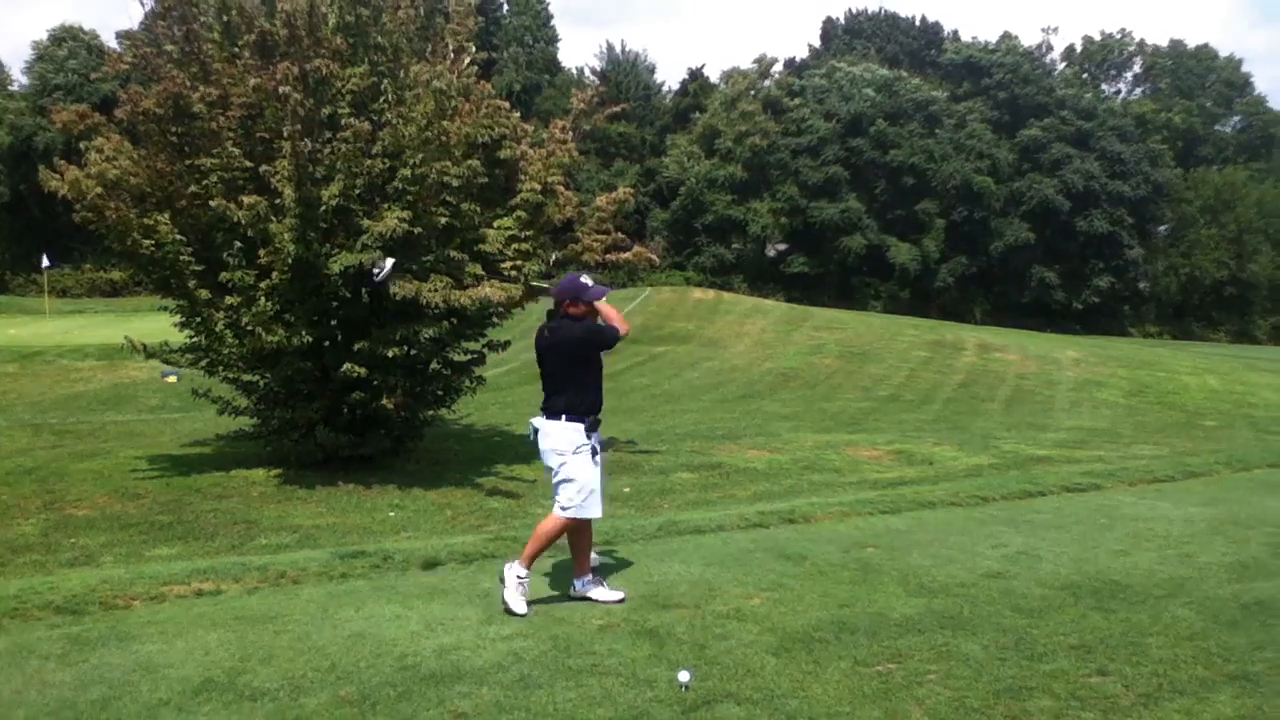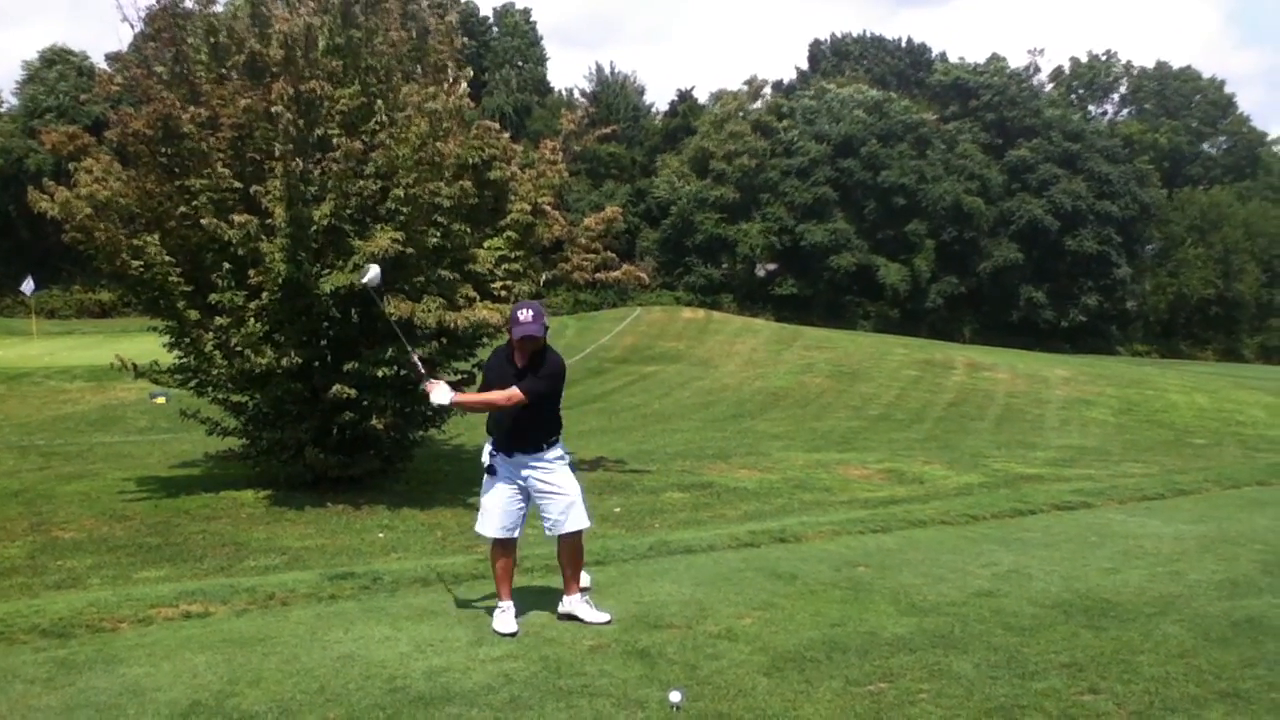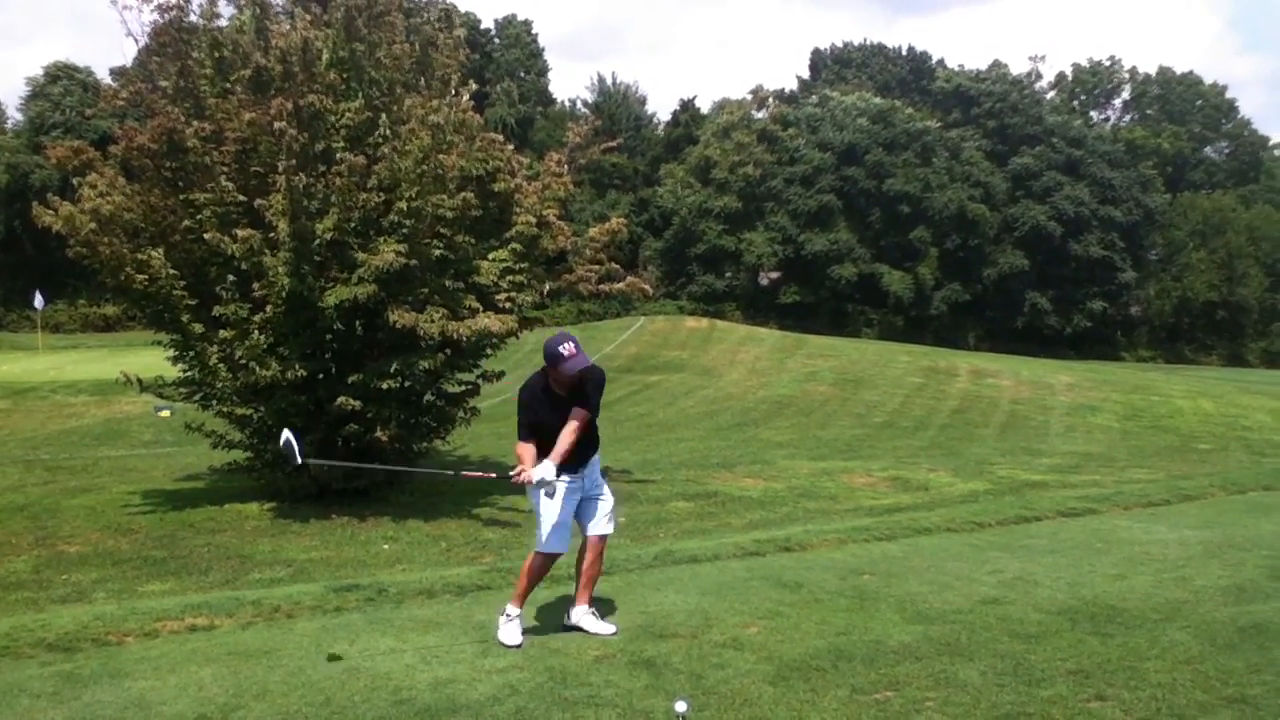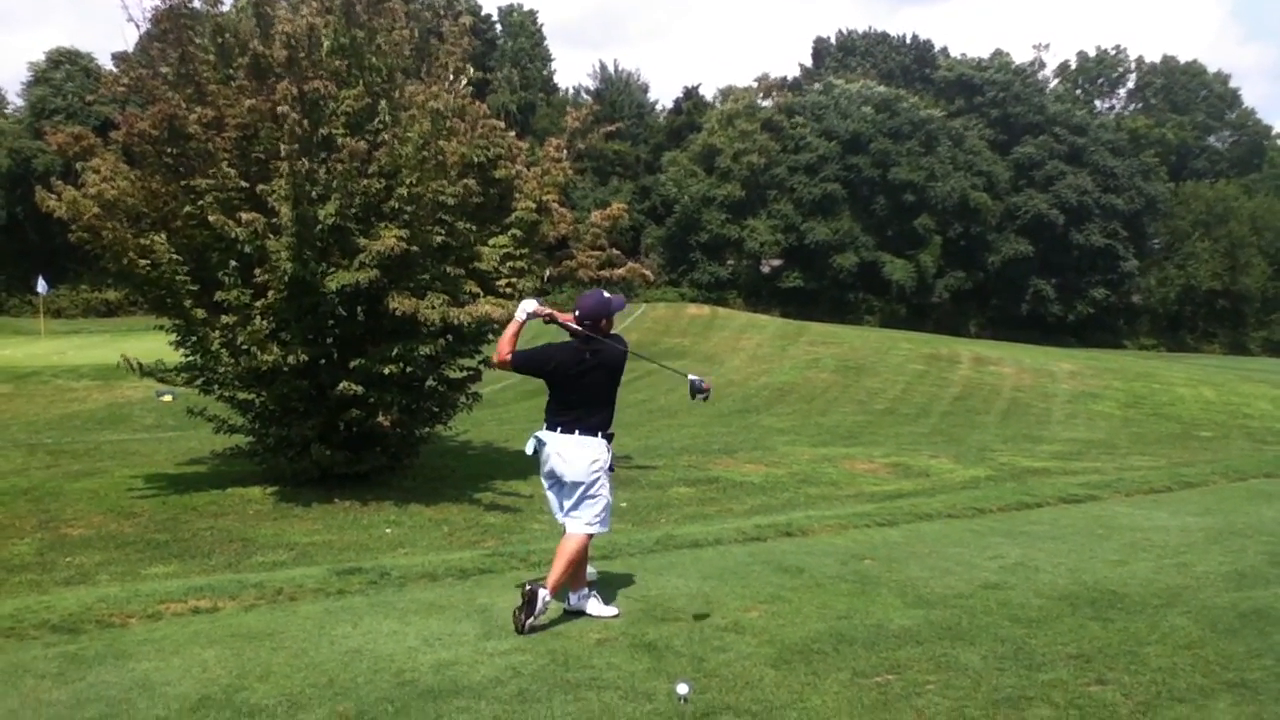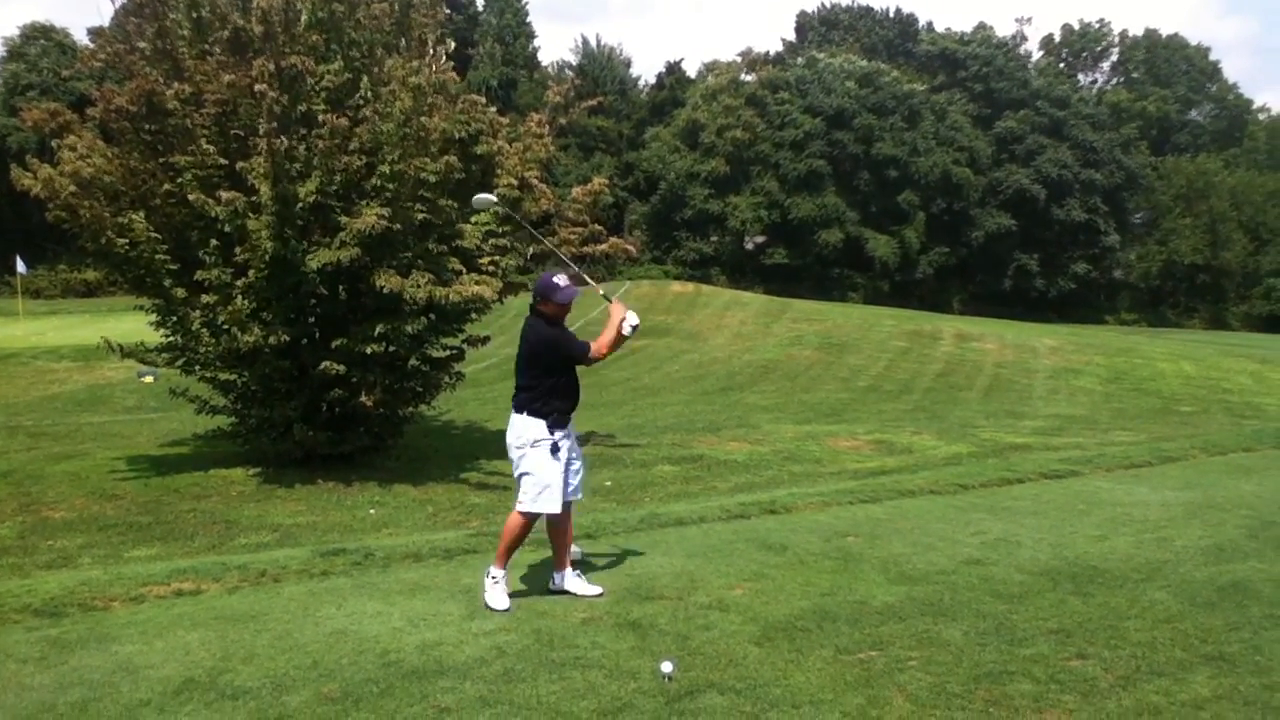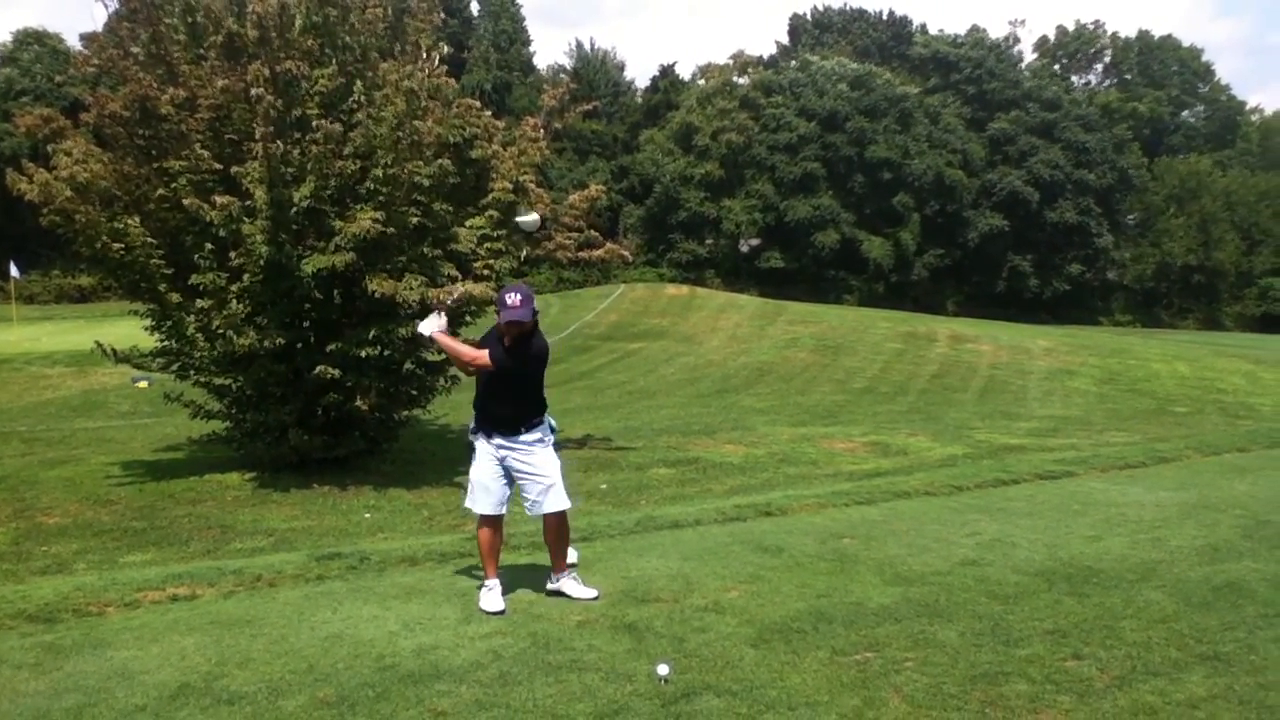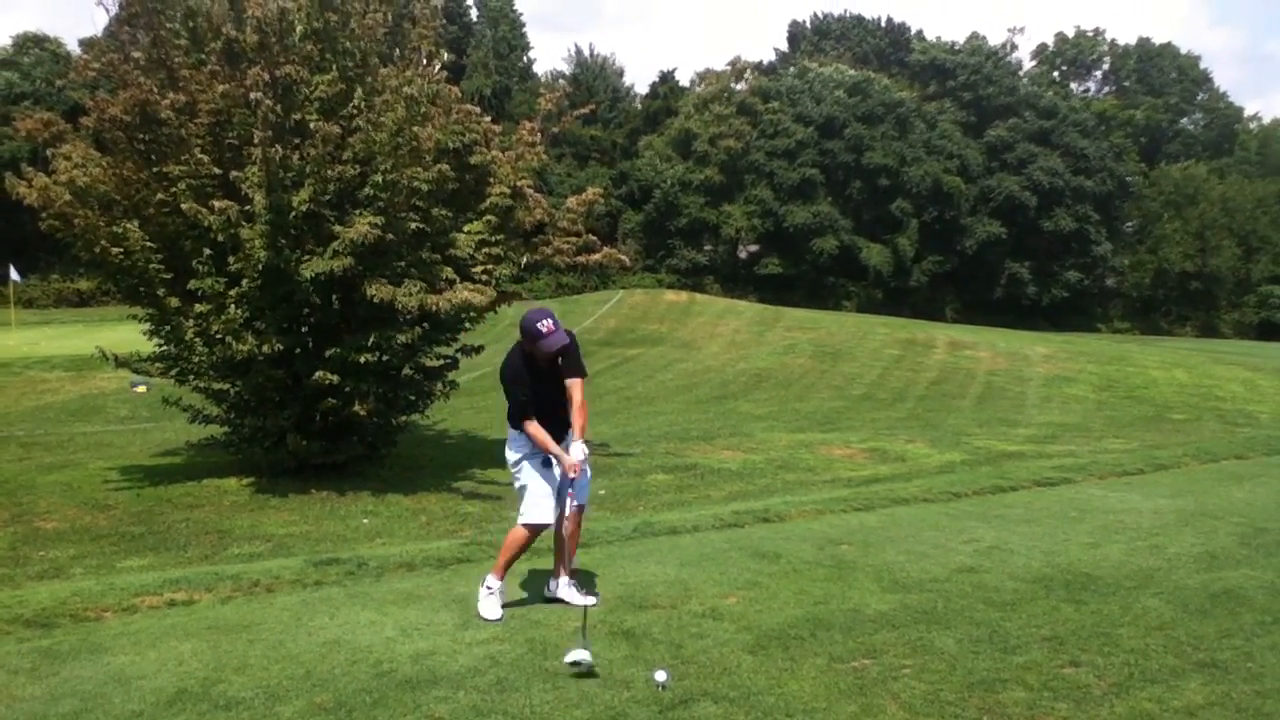
dt=0.7s
person 1, frame 1
left shoulder: (545, 333)
right shoulder: (581, 333)
right elbow: (621, 328)
left wrist: (589, 306)
right wrist: (601, 305)
left hip: (557, 427)
right hip: (573, 432)
left knee: (581, 507)
right knee: (572, 508)
left ankle: (583, 579)
right ankle: (519, 569)
person 1, frame 2
left shoulder: (552, 365)
right shoulder: (499, 356)
left elbow: (511, 398)
right elbow: (483, 399)
left wrist: (455, 398)
right wrist: (451, 396)
left hip: (545, 459)
right hip: (503, 459)
left knee: (570, 528)
right knee: (502, 535)
left ankle: (573, 599)
right ankle: (505, 605)
person 1, frame 3
left shoulder: (593, 377)
right shoulder: (532, 393)
left elbow: (574, 426)
right elbow: (526, 441)
left wrist: (551, 463)
right wrist: (532, 469)
left hip: (586, 467)
right hip: (555, 476)
left knee: (596, 538)
right knee: (550, 547)
left ankle: (580, 610)
right ankle: (512, 613)
person 1, frame 4
left shoulder: (556, 354)
right shoulder: (615, 351)
left elbow: (501, 358)
right elbow: (592, 333)
left wrist: (520, 316)
right wrist: (552, 315)
left hip: (551, 444)
right hip: (588, 449)
left knee: (575, 523)
right knee: (582, 527)
left ankle: (578, 593)
right ankle: (545, 590)
person 1, frame 5
left shoulder: (549, 327)
right shoulder: (543, 335)
left elbow: (585, 351)
right elbow: (596, 352)
left wrist: (620, 328)
right wrist: (616, 315)
left hip: (556, 429)
right hip: (536, 431)
left knee: (562, 502)
right knee: (533, 506)
left ankle: (563, 573)
right ankle: (496, 574)
person 1, frame 6
left shoulder: (534, 348)
right shoulder: (497, 334)
left elbow: (478, 360)
right elbow: (471, 367)
left wrist: (437, 335)
right wrist: (445, 334)
left hip: (528, 440)
right hip: (488, 439)
left knee: (554, 509)
right knee: (488, 513)
left ankle: (560, 576)
right ankle: (491, 583)
person 1, frame 7
left shoulder: (567, 346)
right shoulder: (514, 368)
left elbow: (576, 395)
right elbow: (529, 422)
left wrist: (577, 443)
right wrist: (560, 456)
left hip: (567, 440)
right hip: (531, 446)
left knee: (573, 509)
right knee: (536, 519)
left ankle: (560, 581)
right ankle: (493, 584)
